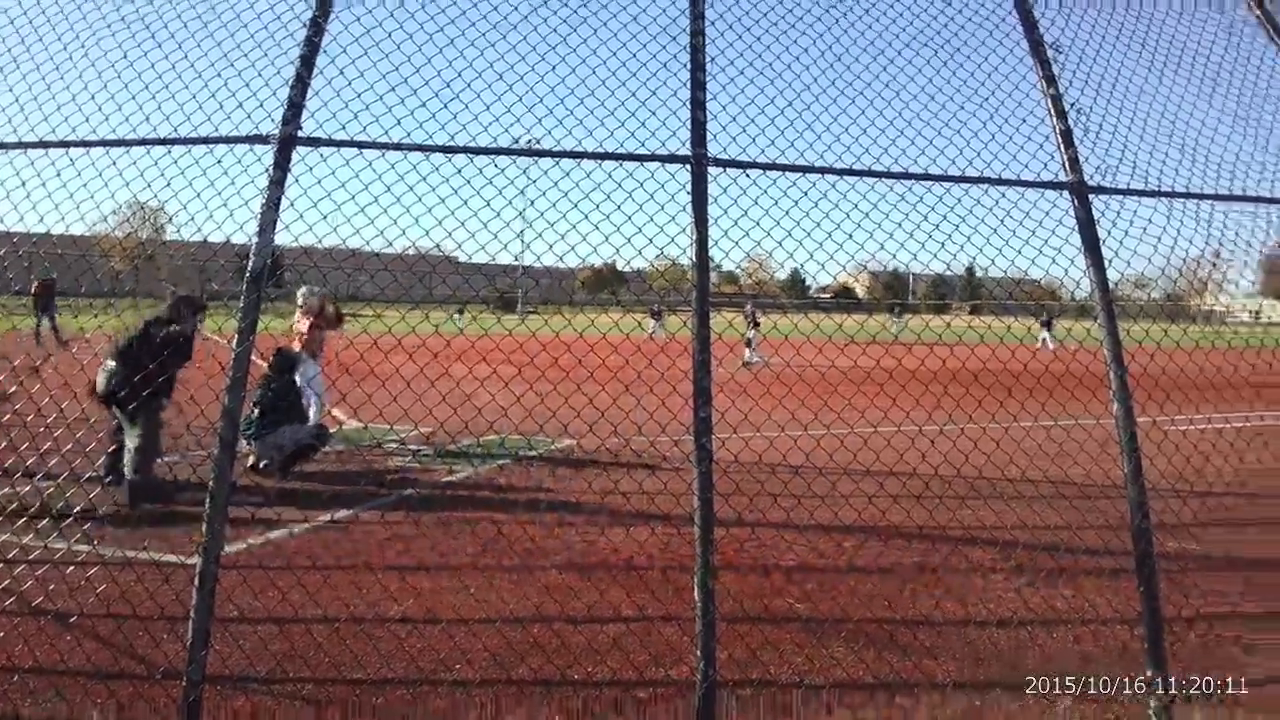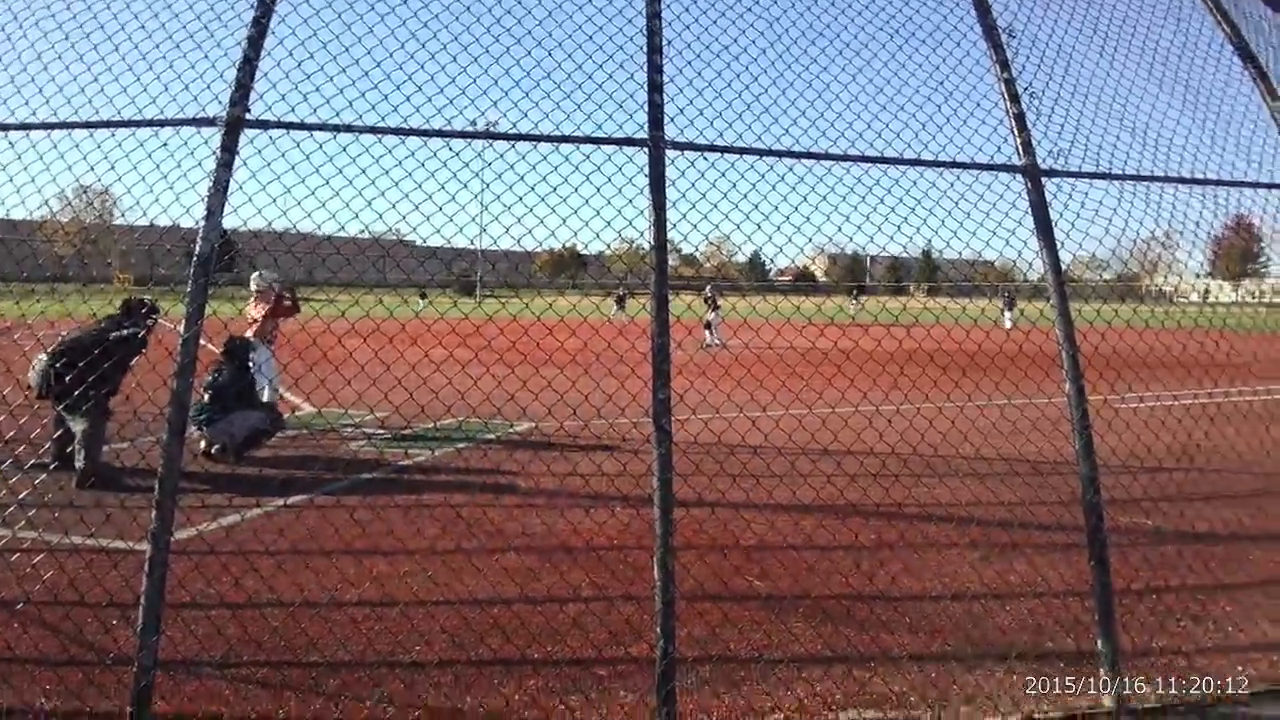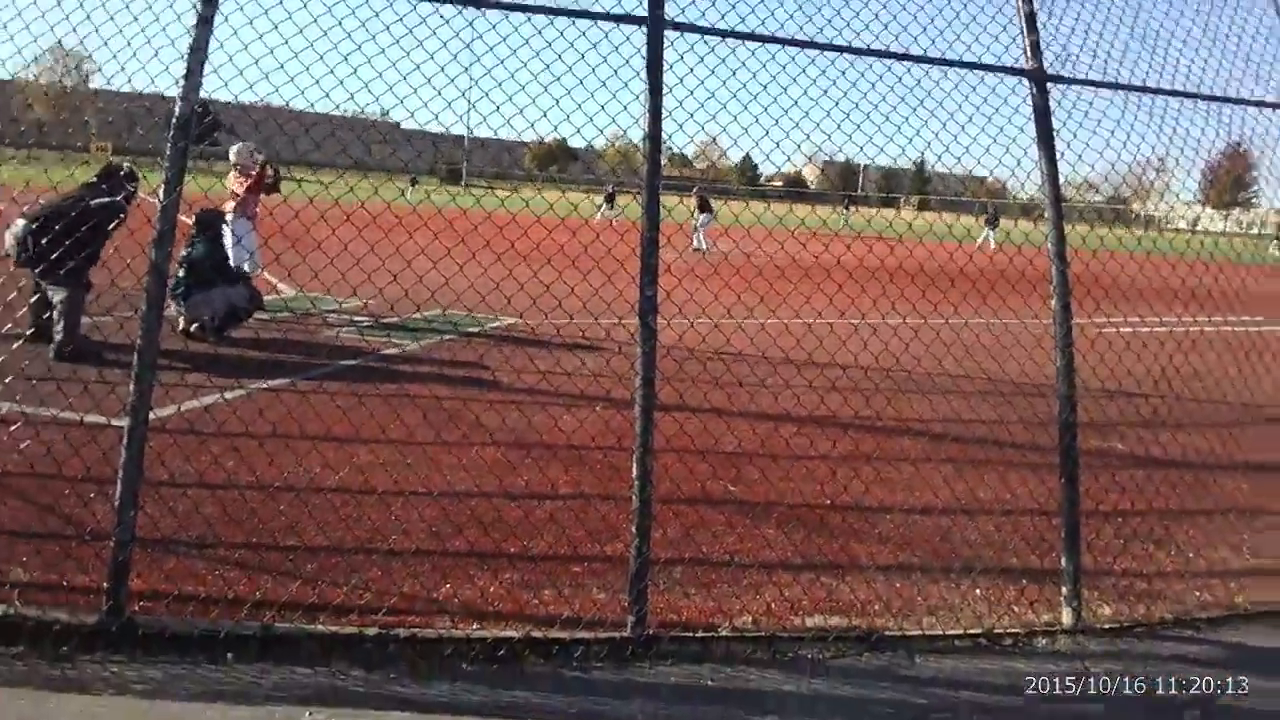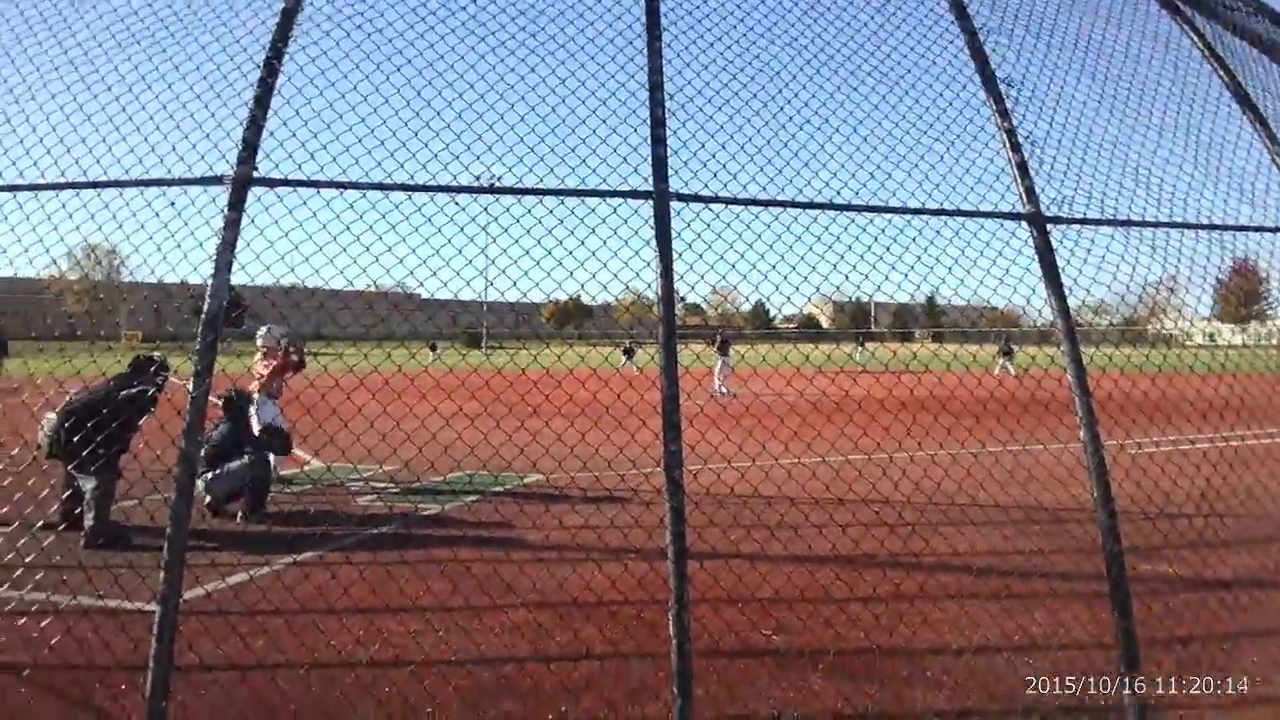
dt=1s
person 1, frame 1
left shoulder: (158, 325)
right shoulder: (180, 335)
right elbow: (165, 372)
right wrist: (159, 399)
left hip: (113, 377)
right hip: (123, 381)
left knee: (125, 426)
right knee: (143, 432)
left ankle: (113, 471)
right ankle: (134, 486)
person 1, frame 2
left shoulder: (109, 324)
right shoulder: (132, 338)
left hip: (46, 369)
right hip: (57, 374)
left knee: (69, 412)
right knee: (91, 419)
left ankle: (59, 457)
right ankle: (88, 472)
person 1, frame 3
left shoulder: (85, 192)
right shoulder: (110, 206)
right elbow: (91, 247)
left hip: (25, 234)
right hip: (38, 240)
right knee: (71, 290)
left ankle: (39, 331)
right ankle: (66, 347)
person 1, frame 4
left shoulder: (119, 383)
right shoulder: (142, 395)
right elbow: (120, 431)
right wrist: (110, 460)
left hip: (57, 427)
right hip: (71, 433)
left knee: (78, 472)
right knee: (100, 480)
left ankle: (67, 515)
right ankle: (96, 533)
